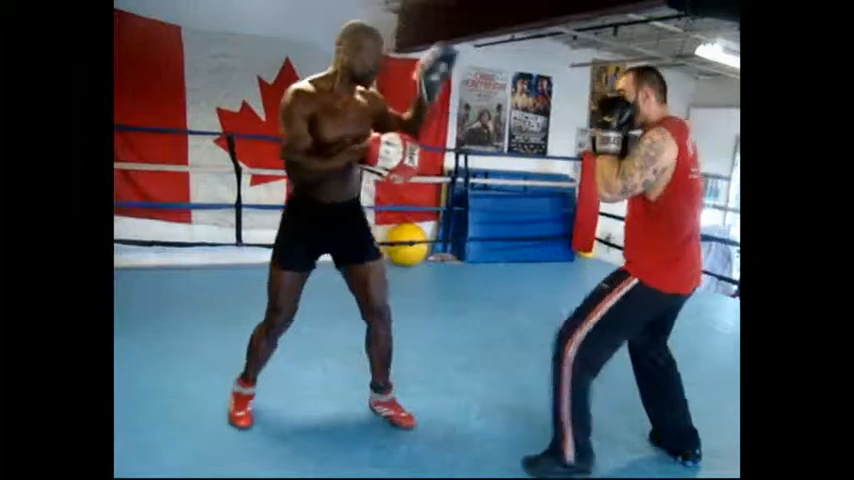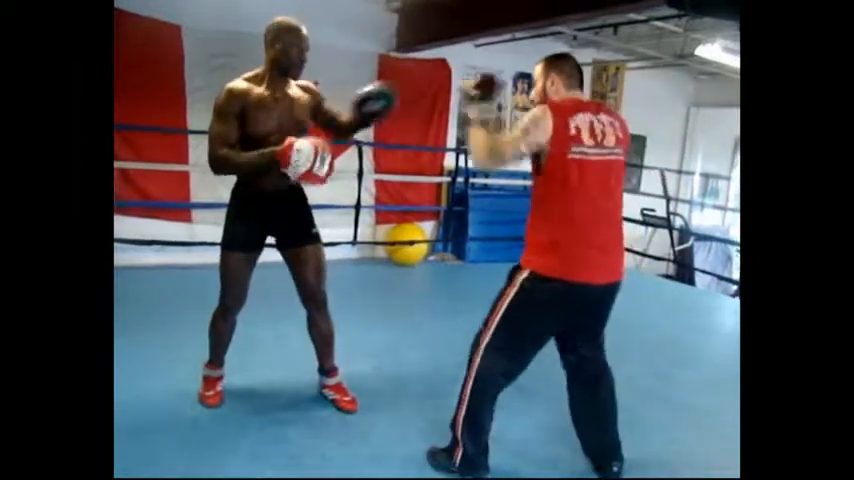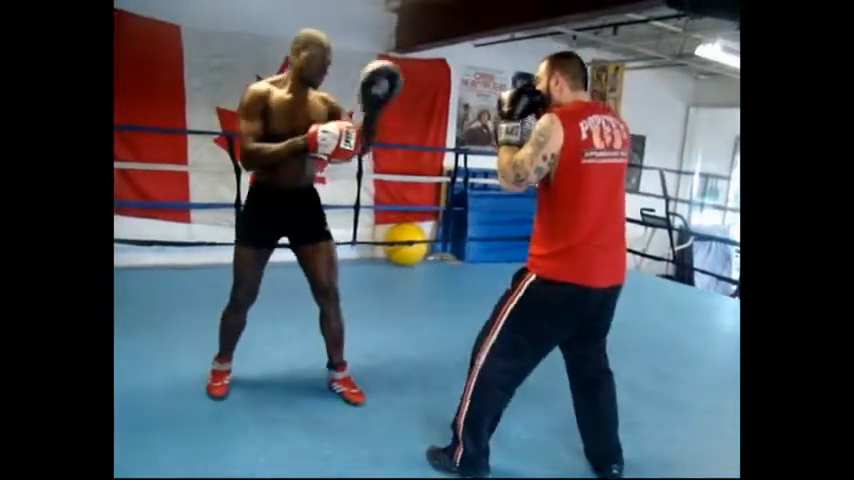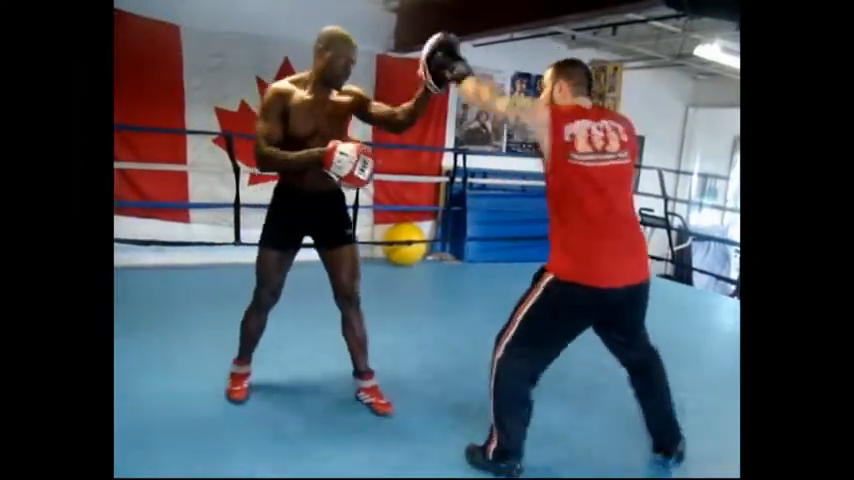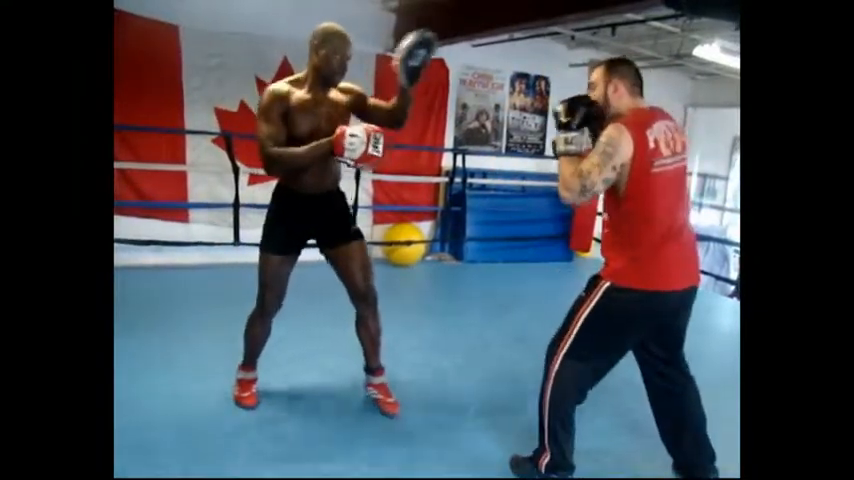
dt=1s
person 1, frame 1
left shoulder: (660, 138)
right shoulder: (675, 132)
left elbow: (611, 190)
right elbow: (637, 182)
left wrist: (607, 134)
right wrist: (615, 135)
left hip: (652, 275)
right hip: (677, 272)
left knee: (575, 346)
right knee: (650, 351)
right ankle: (682, 441)
person 1, frame 2
left shoulder: (548, 116)
right shoulder: (616, 123)
left elbow: (488, 156)
left wrist: (477, 108)
left hip: (552, 270)
right hip: (606, 271)
left knee: (492, 357)
right knee: (588, 360)
person 1, frame 3
left shoulder: (556, 123)
right shoulder: (615, 125)
left elbow: (513, 179)
left wrist: (510, 124)
left hip: (559, 273)
right hip: (608, 274)
left knee: (496, 358)
right knee: (591, 364)
person 1, frame 4
left shoulder: (548, 119)
right shoulder: (624, 126)
left elbow: (487, 99)
left wrist: (455, 69)
left hip: (575, 275)
right hip: (631, 273)
left knee: (513, 355)
right knee: (639, 354)
right ankle: (668, 442)
person 1, frame 5
left shoulder: (622, 131)
right shoulder: (667, 125)
left elbow: (575, 191)
left wrist: (569, 135)
right wrist: (592, 132)
left hip: (634, 281)
right hip: (680, 278)
left knee: (566, 363)
right knee: (669, 371)
person 2, frame 1
left shoulder: (370, 101)
right shoulder: (303, 97)
left elbow: (406, 132)
right elbow: (296, 167)
left wrist: (424, 96)
right wrist: (358, 154)
left hip: (349, 215)
right hip: (305, 215)
left knee: (379, 314)
right knee: (278, 320)
left ankle: (381, 394)
right ankle: (244, 389)
person 2, frame 2
left shoulder: (307, 94)
right shoulder: (237, 94)
left elbow: (340, 128)
right elbow: (218, 159)
left wrist: (364, 114)
right wrist: (274, 155)
left hip: (292, 203)
right hip: (249, 205)
left knee: (316, 297)
right knee: (231, 302)
left ankle: (330, 378)
right ankle: (213, 372)
person 2, frame 3
left shoulder: (325, 104)
right shoulder: (261, 94)
left elbow: (356, 149)
right elbow: (249, 155)
left wrist: (372, 111)
right wrist: (303, 141)
left hip: (305, 202)
right hip: (264, 202)
left knee: (328, 293)
right knee: (242, 297)
left ankle: (338, 371)
right ankle: (222, 365)
person 2, frame 4
left shoulder: (350, 98)
right shoulder: (281, 94)
left elbow: (398, 121)
right elbow: (263, 156)
left wrist: (428, 91)
right wrist: (319, 156)
left hip: (331, 203)
right hip: (289, 202)
left knee: (349, 297)
right knee: (265, 297)
left ankle: (365, 381)
right ankle: (241, 368)
person 2, frame 5
left shoulder: (348, 96)
right shoulder: (279, 95)
left elbow: (394, 119)
right elbow: (271, 160)
left wrist: (406, 84)
right wrist: (331, 143)
left hip: (333, 205)
right hip: (290, 206)
left knee: (365, 294)
right knee: (268, 305)
left ankle: (375, 378)
right ankle: (247, 375)
